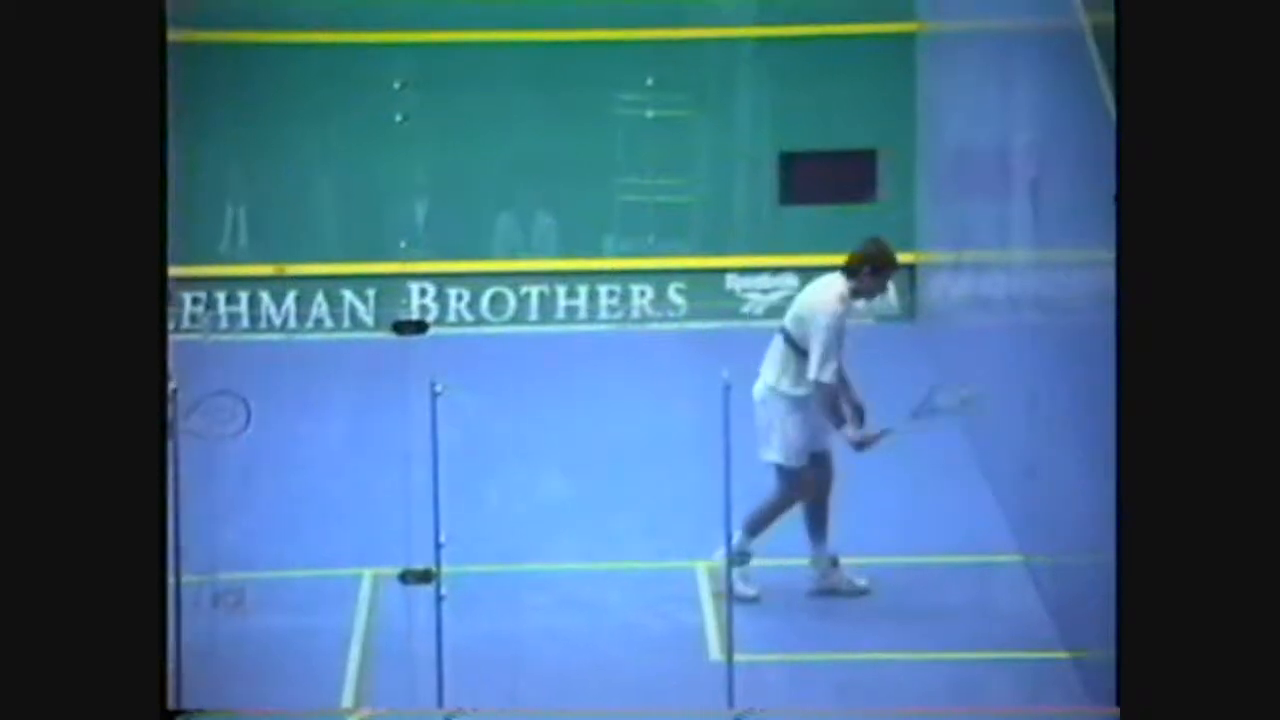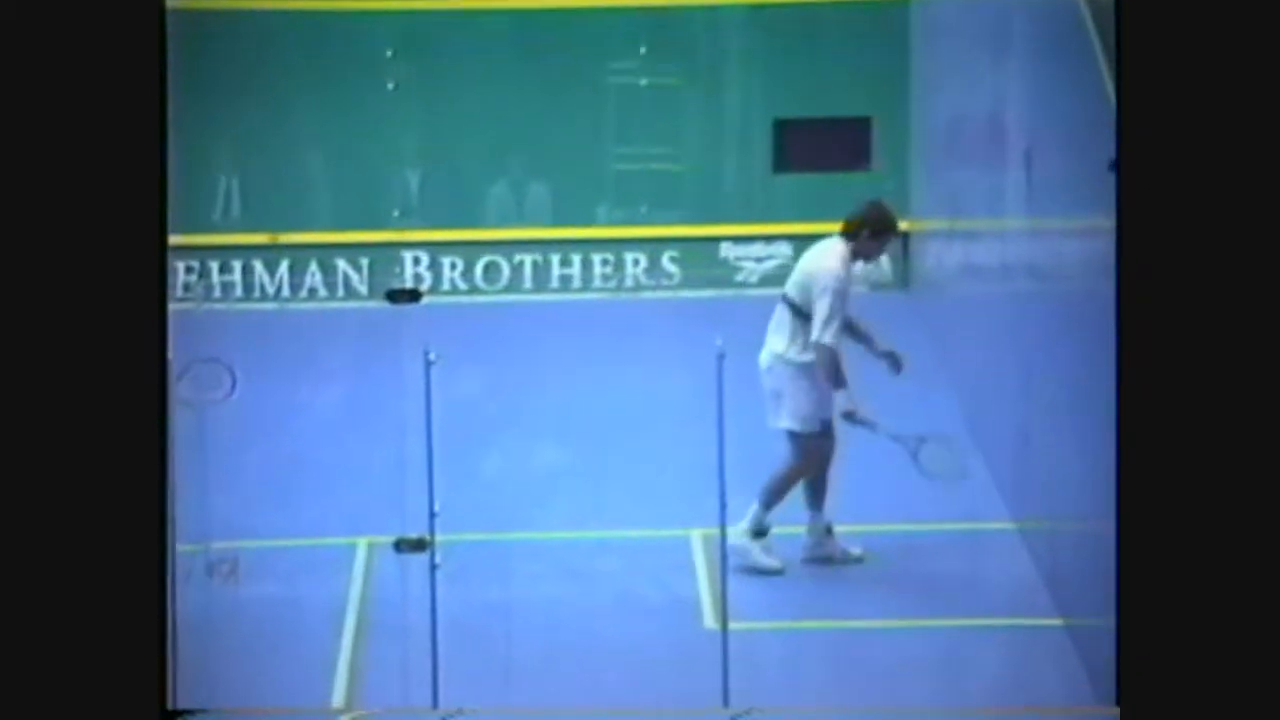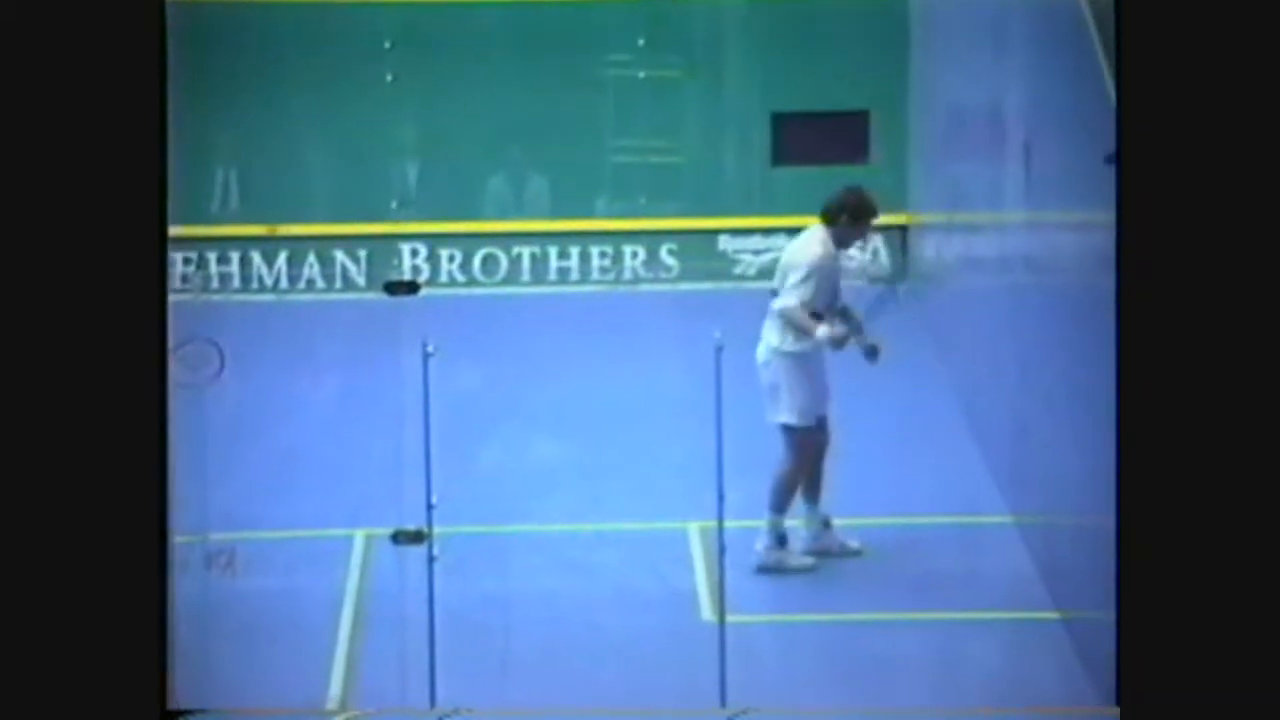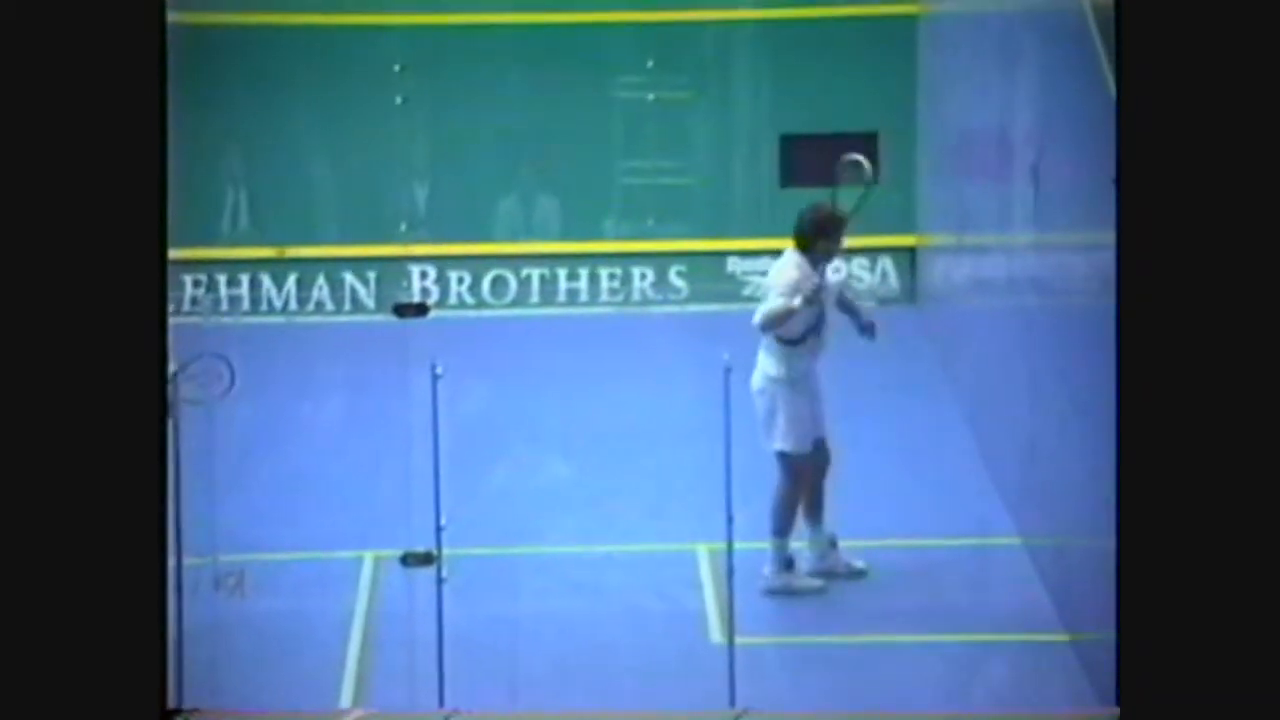
dt=0.3s
person 1, frame 1
left shoulder: (836, 288)
right shoulder: (829, 308)
right elbow: (823, 378)
left wrist: (849, 396)
right wrist: (846, 428)
left hip: (802, 396)
right hip: (783, 397)
left knee: (821, 480)
right knee: (793, 490)
left ankle: (824, 569)
right ankle: (732, 557)
person 1, frame 2
left shoulder: (833, 252)
right shoulder: (833, 271)
left elbow: (838, 319)
right elbow: (825, 341)
left wrist: (875, 347)
right wrist: (841, 394)
left hip: (804, 363)
right hip: (790, 365)
left knee: (823, 449)
right knee: (806, 458)
left ankle: (819, 538)
right ankle: (748, 533)
person 1, frame 3
left shoulder: (827, 250)
right shoulder: (812, 255)
left elbow: (835, 302)
right elbow: (785, 308)
left wrist: (860, 335)
right wrist: (820, 331)
left hip: (804, 357)
right hip: (787, 360)
left knee: (817, 444)
right knee: (800, 452)
left ankle: (817, 532)
right ankle: (771, 545)
person 1, frame 4
left shoulder: (810, 267)
right shoulder: (790, 278)
left elbow: (830, 293)
right elbow: (763, 321)
left wrist: (858, 315)
right wrist: (799, 303)
left hip: (800, 380)
right hip: (782, 385)
left knee: (817, 464)
right knee: (795, 475)
left ankle: (823, 554)
right ankle: (778, 570)
